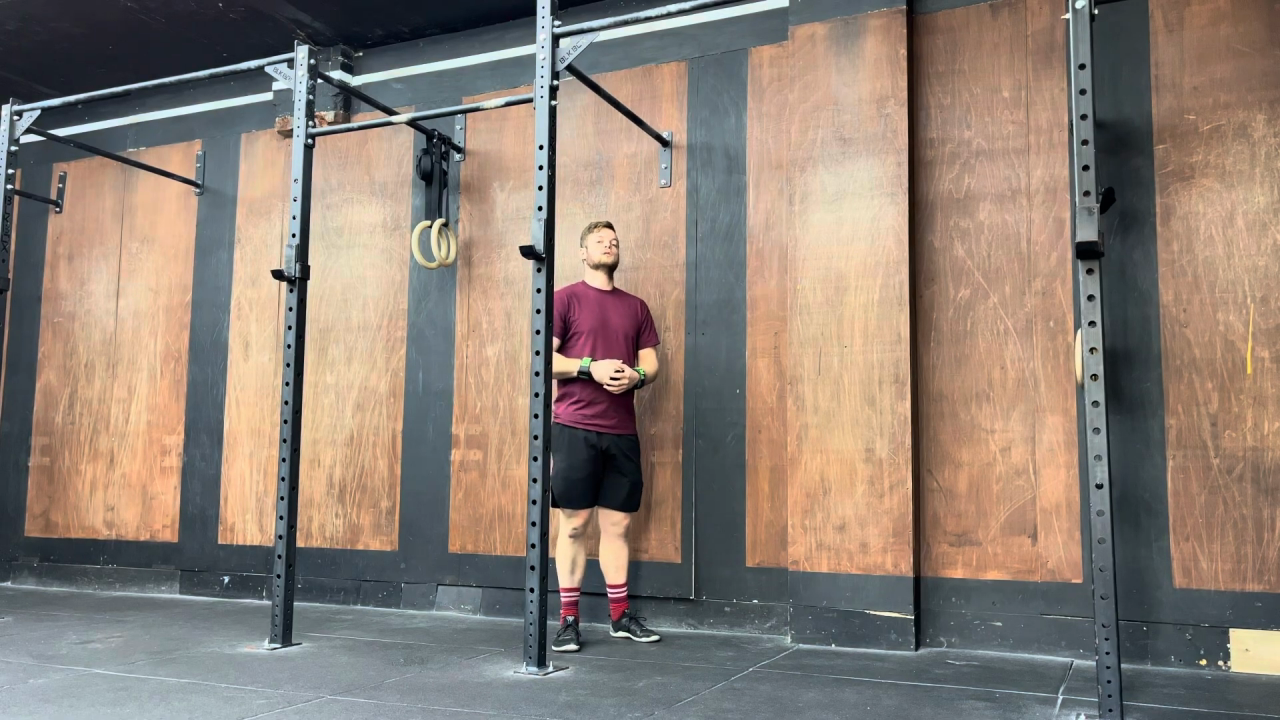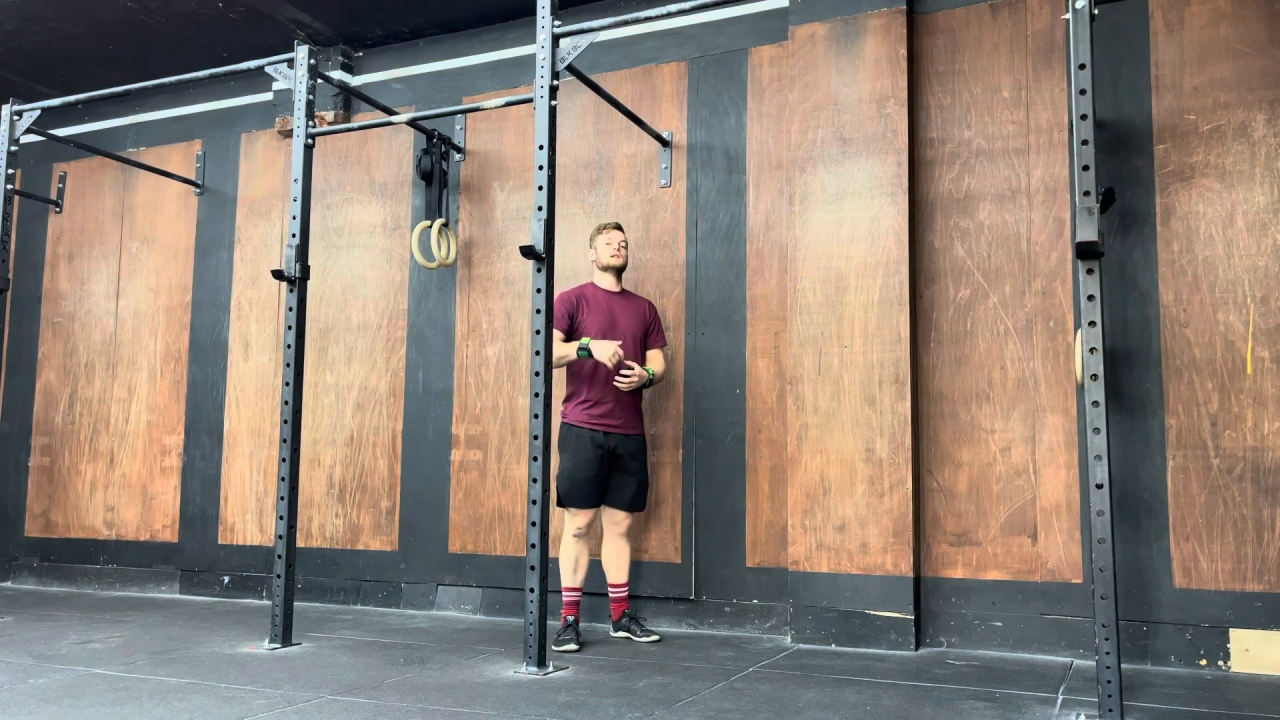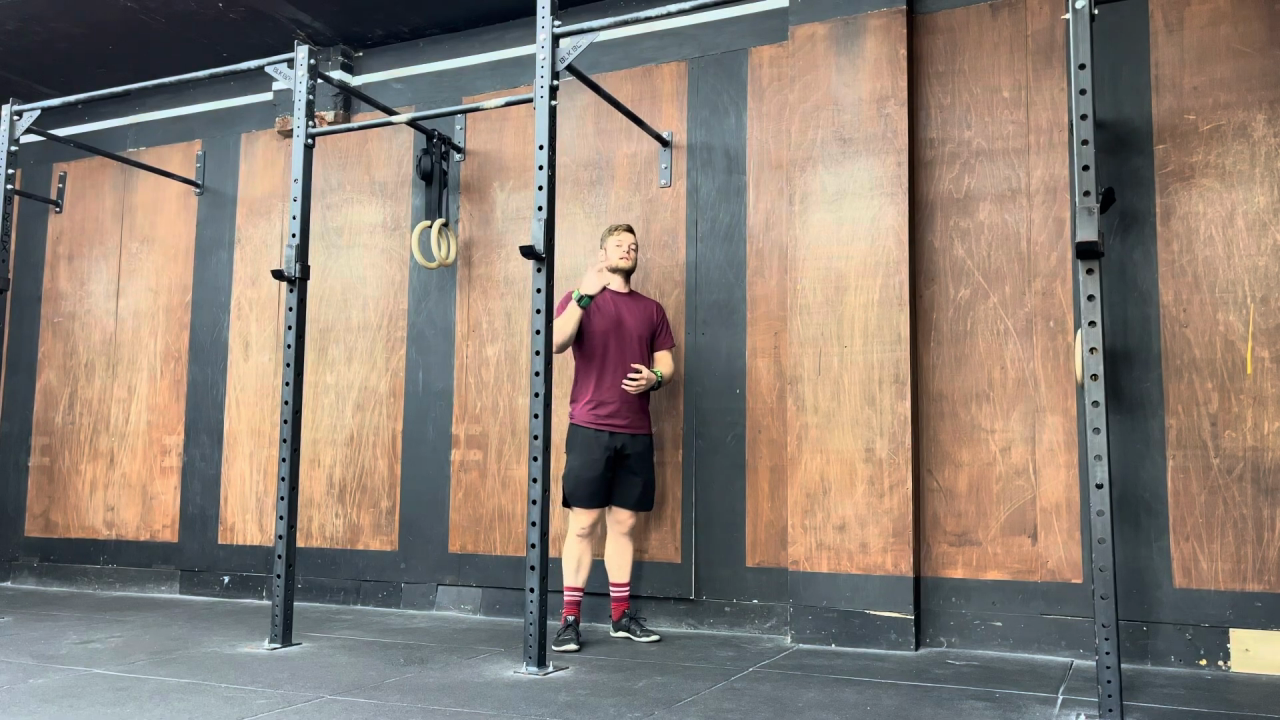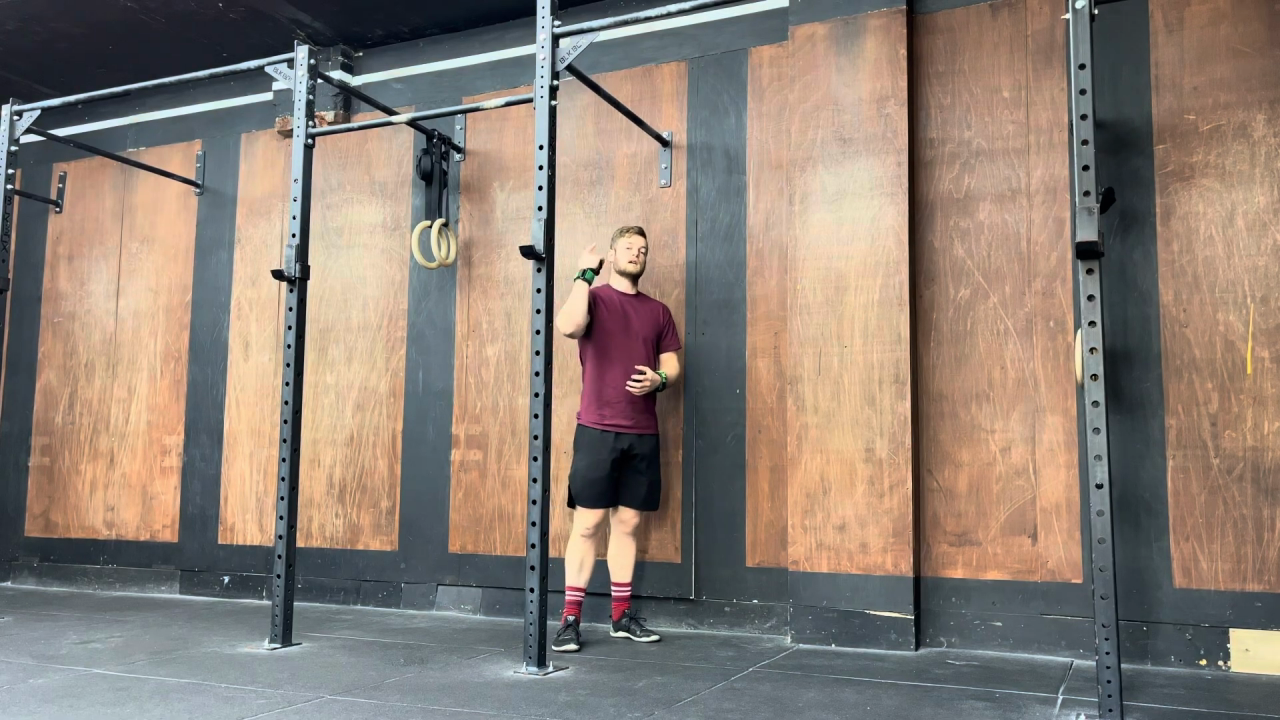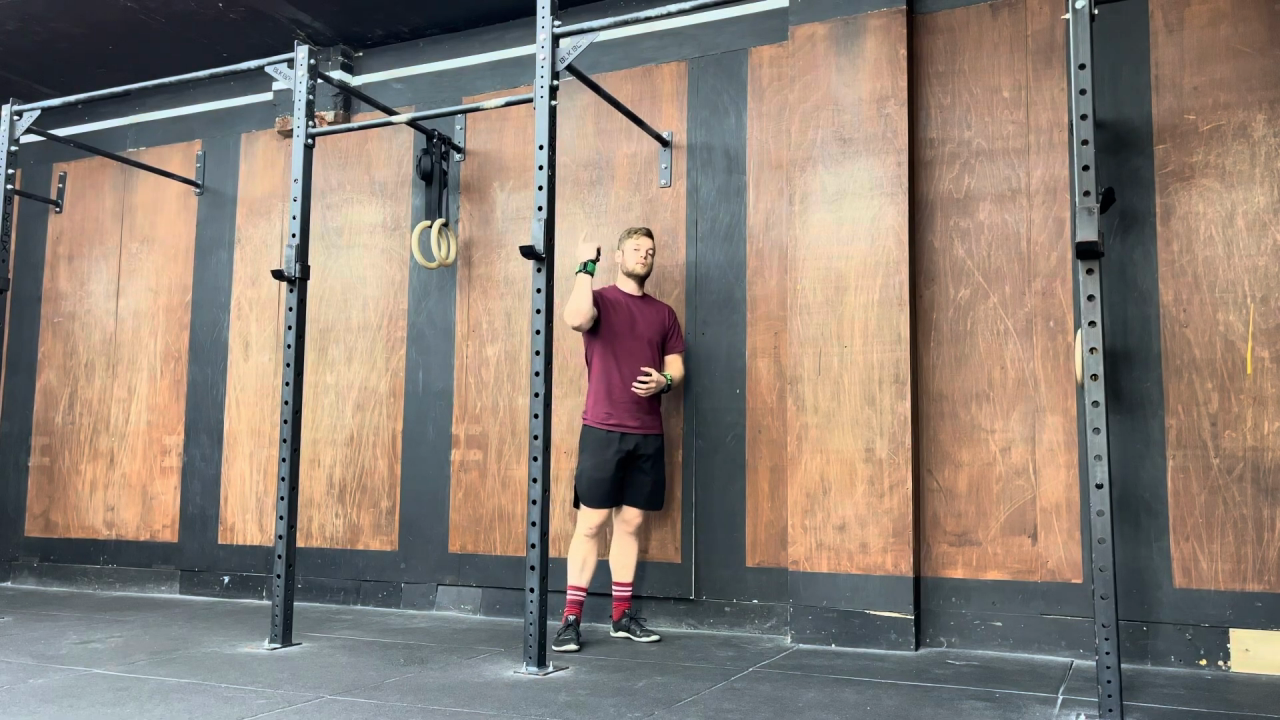
dt=0.2s
person 1, frame 1
left shoulder: (636, 306)
right shoulder: (565, 299)
left elbow: (651, 362)
left wrist: (637, 376)
right wrist: (590, 368)
left hip: (622, 432)
right hip: (575, 429)
left knee: (617, 525)
right knee: (574, 524)
left ankle: (621, 615)
right ankle: (569, 620)
person 1, frame 2
left shoulder: (643, 307)
right shoulder: (573, 300)
left elbow: (659, 363)
right elbow: (548, 352)
left wrist: (645, 375)
right wrist: (588, 346)
left hip: (629, 432)
right hip: (583, 428)
left knee: (619, 524)
right knee: (578, 524)
left ankle: (621, 615)
right ankle: (569, 619)
person 1, frame 3
left shoulder: (651, 309)
right shoulder: (580, 298)
left elbow: (667, 364)
right elbow: (557, 341)
left wrist: (653, 378)
right wrist: (583, 295)
left hip: (636, 433)
right hip: (590, 428)
left knee: (623, 523)
right knee: (583, 523)
left ankle: (622, 615)
right ankle: (570, 619)
person 1, frame 4
left shoulder: (658, 311)
right shoulder: (592, 297)
left elbow: (673, 365)
right elbow: (568, 327)
left wrist: (658, 379)
right wrist: (585, 275)
left hip: (643, 433)
right hip: (598, 429)
left knee: (627, 523)
right knee: (587, 524)
left ankle: (622, 614)
right ankle: (570, 618)
person 1, frame 5
left shoulder: (664, 313)
right shoulder: (599, 299)
left elbow: (677, 367)
right elbow: (575, 319)
left wrist: (664, 381)
right wrist: (586, 267)
left hip: (648, 434)
right hip: (603, 429)
left knee: (630, 523)
right knee: (591, 523)
left ankle: (623, 615)
right ankle: (571, 618)
